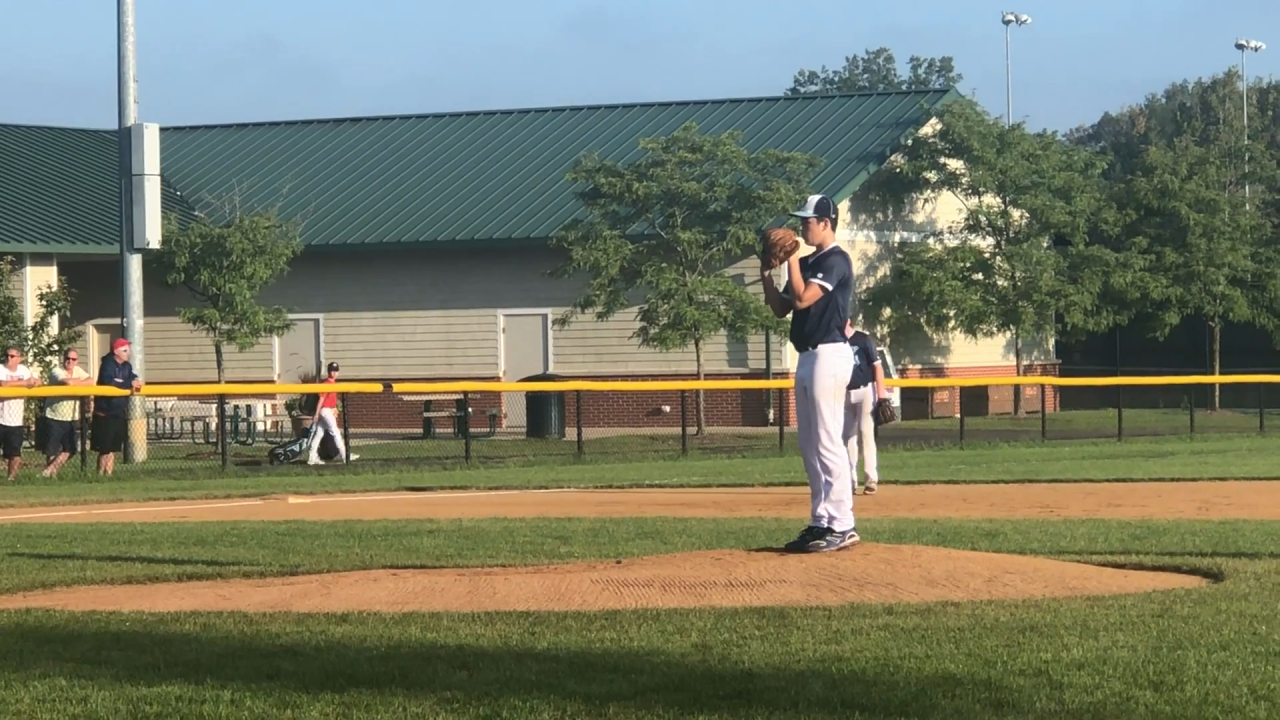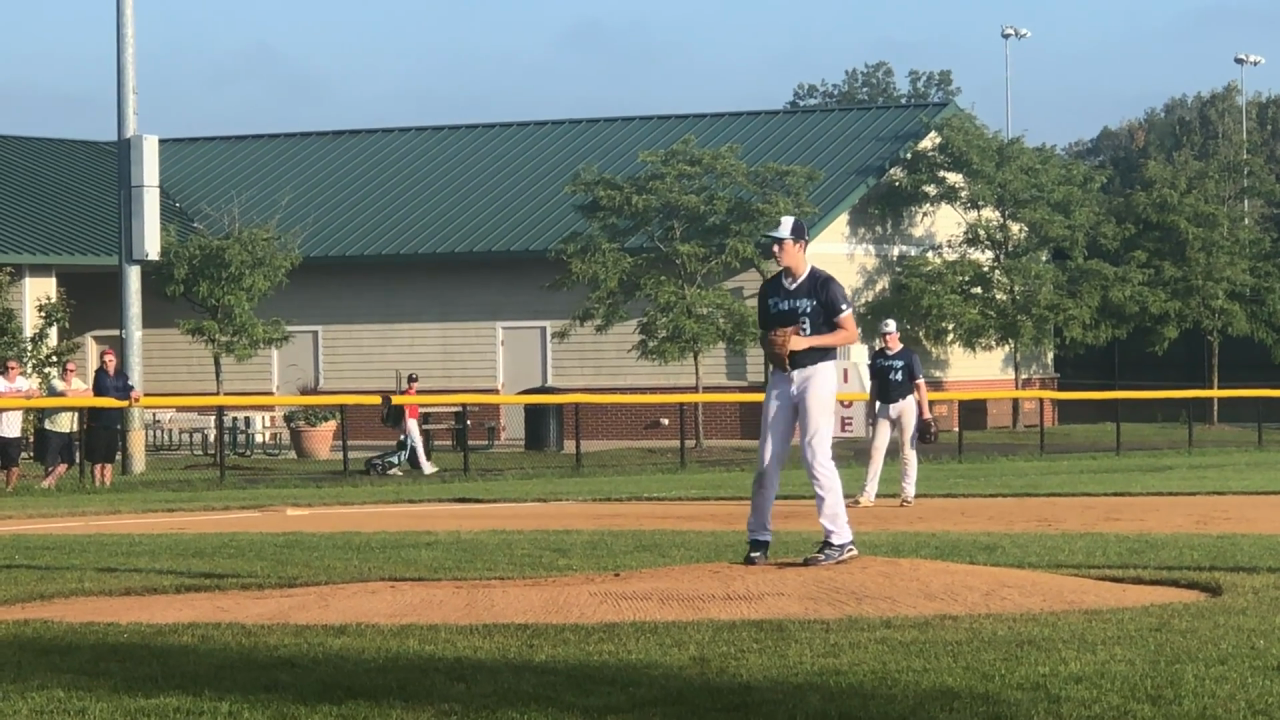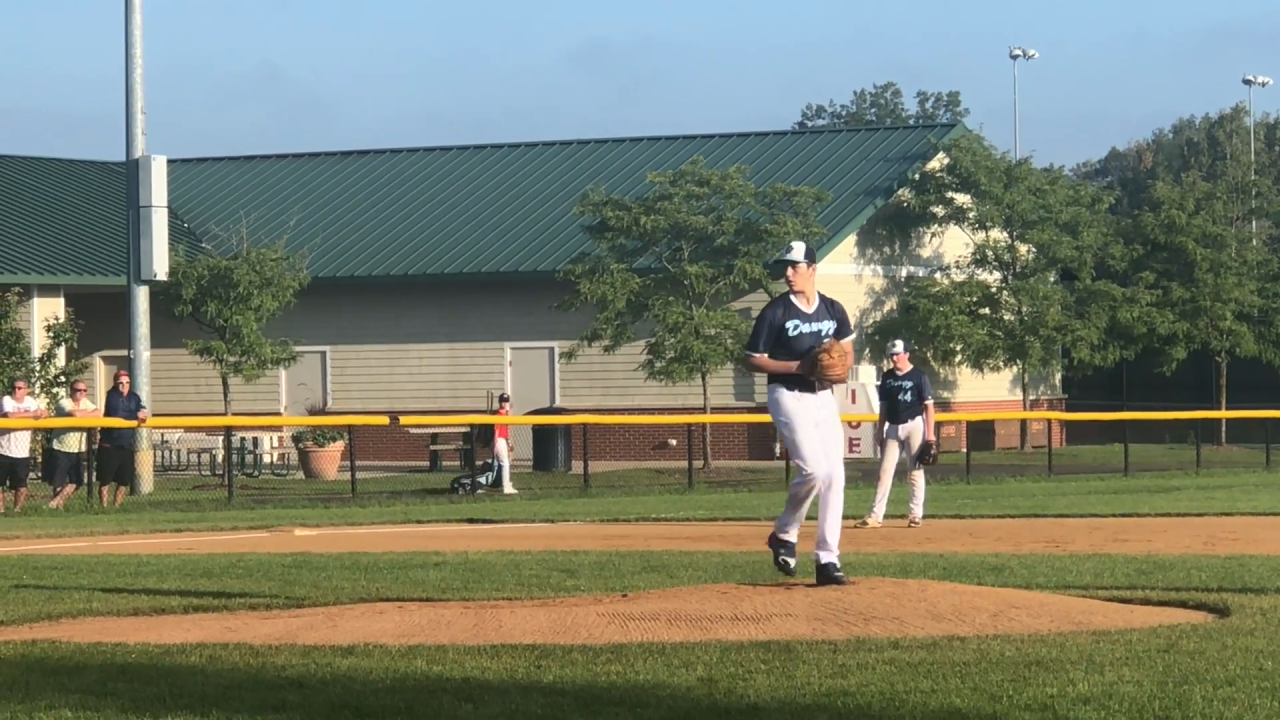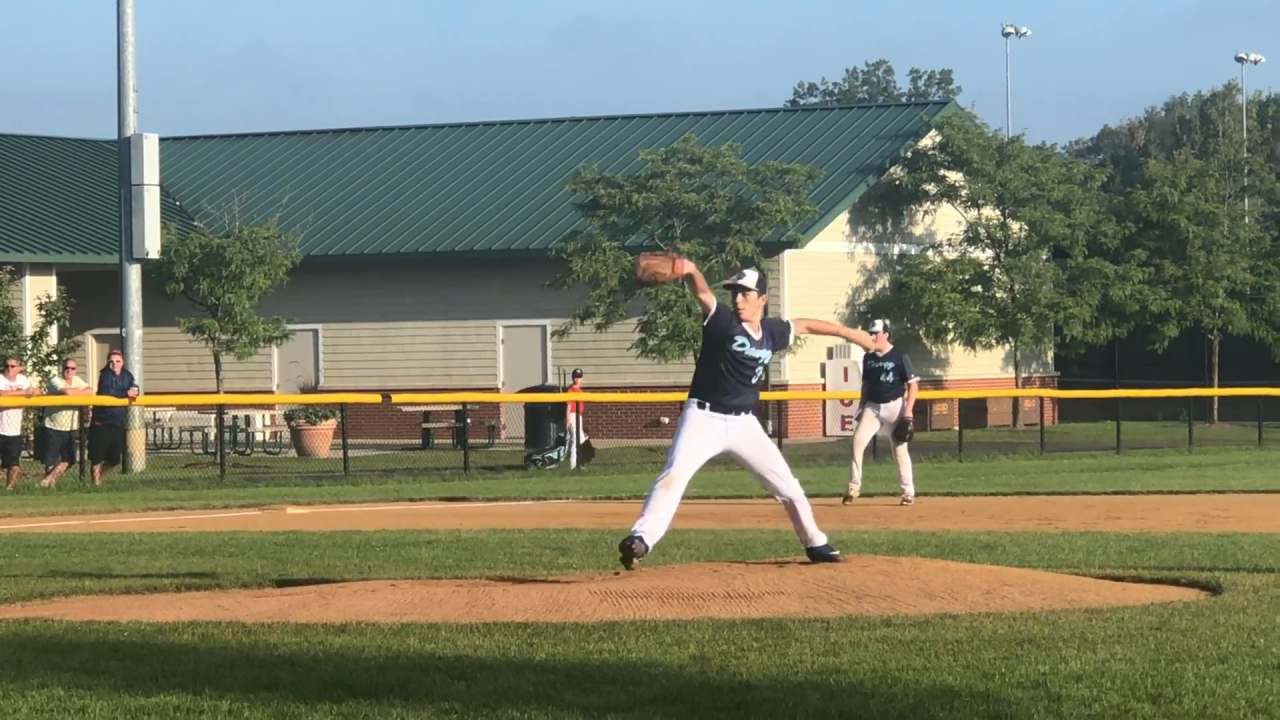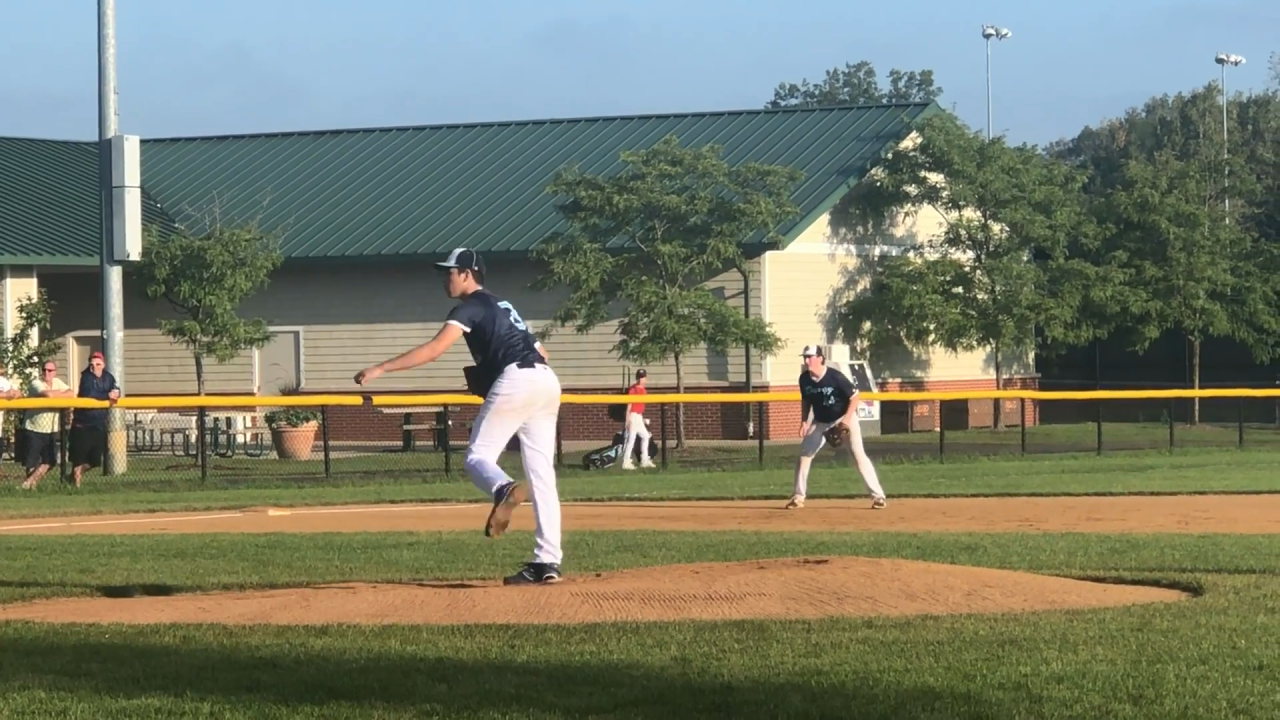
dt=1s
person 1, frame 1
left shoulder: (836, 260)
right shoulder: (808, 262)
left elbow: (802, 299)
right elbow: (780, 308)
left wrist: (791, 258)
right wrist: (767, 270)
left hip: (828, 356)
right hip: (807, 357)
left knee: (827, 443)
right knee: (809, 445)
left ankle: (842, 525)
right ankle: (821, 522)
person 1, frame 2
left shoulder: (824, 285)
right shoulder: (769, 288)
left elbow: (850, 333)
left wrist: (806, 341)
right wrist: (770, 345)
left hip: (815, 376)
right hip: (780, 378)
left knee: (817, 458)
right knee: (768, 459)
left ankle: (840, 540)
right ankle: (760, 538)
person 1, frame 3
left shoulder: (833, 310)
right shoulder: (774, 311)
left elbow: (847, 355)
right elbow: (753, 360)
right wrist: (797, 366)
left hip: (823, 398)
right hip: (788, 396)
left knee: (834, 478)
right knee: (814, 471)
left ankle: (827, 560)
right ankle: (784, 535)
person 1, frame 4
left shoulder: (773, 330)
right shoulder: (721, 320)
left elbow: (804, 324)
right elbow: (703, 290)
left wrist: (850, 333)
right wrist: (690, 270)
left hip: (743, 422)
right hip: (703, 416)
left knee: (787, 485)
right knee: (676, 471)
left ankle: (816, 543)
right ankle: (641, 539)
person 1, frame 5
left shoulder: (470, 308)
right shoulder: (502, 306)
left elbow: (433, 349)
right elbow: (540, 352)
left wrist: (380, 368)
left hip: (515, 380)
right hip: (545, 381)
left knee: (477, 459)
right knee: (542, 476)
left ankle: (504, 491)
right ankle: (547, 561)
